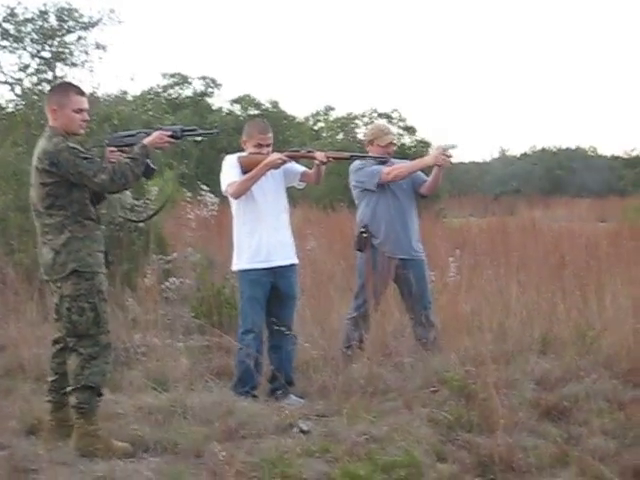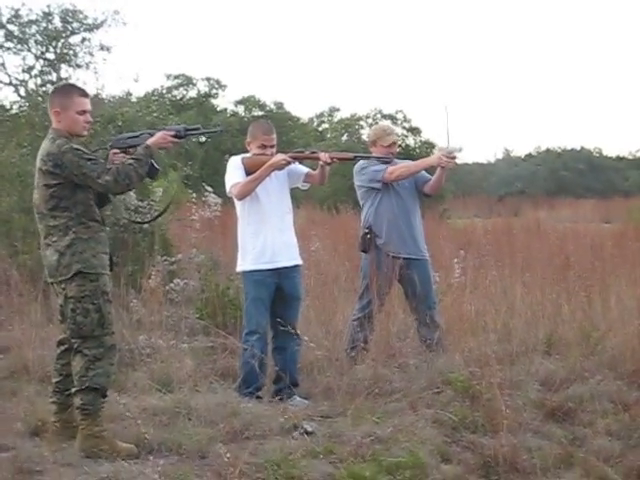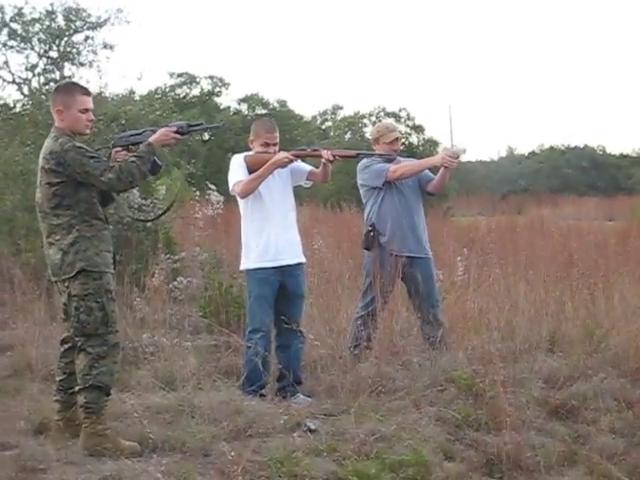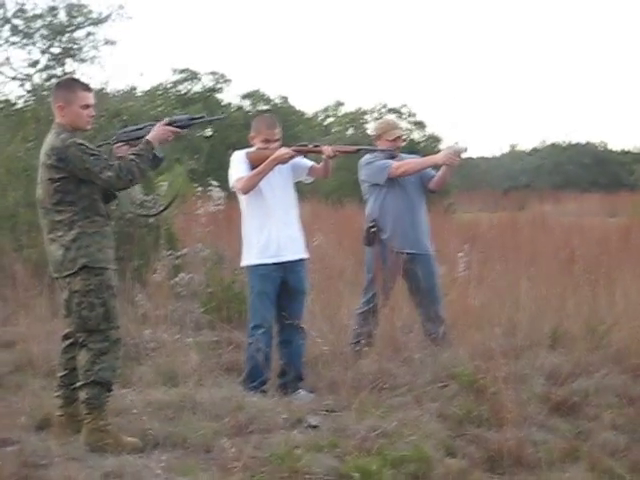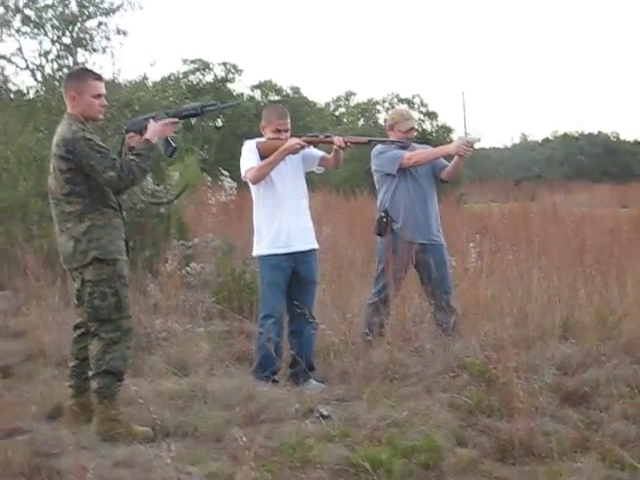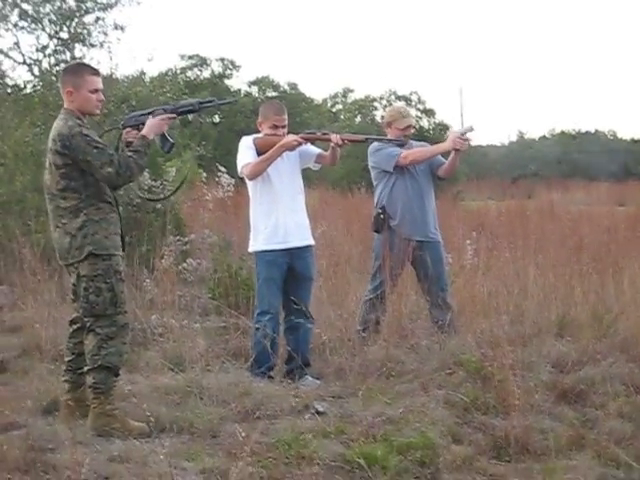
dt=0.1s
person 1, frame 1
left shoulder: (52, 148)
right shoulder: (59, 149)
left elbow: (90, 191)
right elbow: (112, 181)
left wrist: (107, 164)
right wrist: (145, 147)
left hip: (64, 259)
right hip: (77, 260)
left knee: (69, 338)
right knee: (92, 341)
left ankle: (58, 418)
right ankle: (86, 430)
person 1, frame 2
left shoulder: (56, 150)
right shoulder: (63, 150)
left elbow: (93, 197)
right elbow: (117, 182)
left wrist: (110, 167)
right wrist: (149, 148)
left hip: (68, 261)
right hip: (81, 261)
left knee: (74, 340)
right knee: (97, 343)
left ankle: (63, 420)
right ankle: (91, 432)
person 1, frame 3
left shoulder: (59, 148)
right shoulder: (65, 149)
left elbow: (97, 196)
right elbow: (119, 179)
left wrist: (113, 165)
right wrist: (151, 145)
left hip: (71, 260)
right hip: (84, 259)
left knee: (77, 338)
right knee: (101, 341)
left ankle: (66, 418)
right ankle: (94, 430)
person 1, frame 4
left shoulder: (59, 145)
right shoulder: (67, 145)
left elbow: (97, 190)
right elbow: (118, 180)
left wrist: (119, 161)
right wrist: (150, 143)
left hip: (74, 256)
right hip: (86, 256)
left knee: (79, 334)
right knee: (102, 337)
left ankle: (69, 414)
right ankle: (96, 426)
person 1, frame 5
left shoulder: (70, 135)
right shoulder: (76, 137)
left elbow: (108, 183)
right elbow: (121, 177)
left wrist: (131, 151)
right wrist: (149, 142)
left hip: (84, 246)
right hip: (98, 247)
left knee: (90, 324)
right knee: (113, 327)
left ankle: (80, 404)
right ankle: (107, 416)
person 1, frame 6
left shoulder: (66, 130)
right shoulder: (72, 131)
left elbow: (104, 177)
right elbow: (118, 172)
left wrist: (126, 147)
right wrist: (146, 137)
left hip: (82, 241)
right hip: (94, 242)
left knee: (86, 320)
right knee: (110, 322)
left ankle: (75, 399)
right ankle: (102, 411)
person 2, frame 1
left shoulder: (280, 164)
right shoulder: (233, 162)
left elbow: (313, 179)
right elbow: (234, 191)
left wrist: (319, 165)
right wrist: (264, 166)
left hip: (284, 260)
right hip: (252, 262)
left knee: (283, 329)
right knee: (251, 330)
left ankle: (281, 388)
right ankle: (244, 392)
person 2, frame 2
left shoulder: (284, 164)
right shoulder: (237, 163)
left elbow: (317, 180)
right elbow: (238, 192)
left wrist: (323, 166)
right wrist: (268, 167)
left hip: (288, 260)
right hip: (256, 263)
left knee: (288, 330)
right knee: (256, 331)
left ankle: (286, 389)
right ankle: (249, 393)
person 2, frame 3
left shoulder: (287, 162)
right shoulder: (240, 161)
left elbow: (320, 178)
right elbow: (241, 191)
left wrist: (326, 164)
right wrist: (271, 165)
left hip: (292, 258)
right hip: (260, 261)
left knee: (291, 328)
right knee: (259, 329)
left ankle: (289, 387)
right ankle: (252, 391)
person 2, frame 4
left shoulder: (288, 158)
right shoulder: (241, 158)
left elbow: (321, 174)
right elbow: (243, 187)
left wrist: (327, 159)
right wrist: (272, 161)
left hip: (294, 255)
right hip: (261, 257)
left knee: (293, 325)
right knee: (261, 325)
left ankle: (291, 383)
right ankle: (254, 387)
person 2, frame 5
left shoulder: (299, 149)
right shoulder: (252, 148)
left elbow: (332, 164)
right elbow: (254, 177)
left wrist: (338, 149)
right wrist: (283, 151)
left hip: (304, 245)
right hip: (272, 247)
left knee: (304, 314)
right knee: (272, 315)
left ankle: (302, 373)
right ankle: (265, 377)
person 2, frame 6
left shoulder: (296, 145)
right shoulder: (249, 143)
left elbow: (328, 161)
right elbow: (250, 172)
left wrist: (335, 147)
right wrist: (280, 146)
left hip: (301, 241)
right hip: (268, 243)
left knee: (300, 311)
right knee: (268, 311)
left ankle: (297, 369)
right ankle: (261, 373)
person 3, frame 1
left shoulder: (405, 166)
right shoulder: (359, 168)
left elbow: (426, 189)
right elbow: (390, 175)
left wrist: (438, 168)
right wrist: (427, 160)
left hip: (410, 249)
right hip: (376, 249)
left knee: (422, 305)
right knee: (363, 306)
right ankle: (349, 355)
person 3, frame 2
left shoulder: (409, 166)
right shoulder: (363, 169)
left elbow: (430, 189)
right elbow: (392, 174)
left wrist: (442, 168)
right wrist: (431, 160)
left hip: (414, 249)
right hip: (380, 250)
left knee: (426, 305)
right knee: (367, 306)
left ankle: (436, 354)
right ankle: (353, 356)
person 3, frame 3
left shoulder: (412, 164)
right shoulder: (367, 167)
left elbow: (434, 187)
right elbow: (395, 173)
left wrist: (445, 168)
right wrist: (434, 160)
left hip: (417, 248)
right hip: (383, 247)
left knee: (429, 303)
right knee: (371, 304)
left ankle: (440, 352)
right ankle: (356, 353)
person 3, frame 4
left shoulder: (414, 161)
right shoulder: (368, 163)
left elbow: (434, 184)
right elbow: (398, 170)
left wrist: (447, 165)
right wrist: (436, 158)
left hip: (419, 244)
right hip: (384, 244)
left knee: (430, 300)
right knee: (372, 300)
right ankle: (358, 350)
person 3, frame 5
left shoulder: (426, 151)
right shoulder: (380, 153)
left elbow: (447, 174)
right elbow: (410, 160)
left wrist: (459, 156)
right wrist: (448, 148)
left hip: (430, 234)
right hip: (396, 234)
left knee: (442, 290)
right knee: (383, 290)
left ankle: (452, 338)
right ankle: (370, 340)
person 3, frame 6
left shoulder: (423, 148)
right shoulder: (378, 150)
left elbow: (444, 172)
right elbow: (407, 159)
left wrist: (456, 152)
right wrist: (445, 146)
left hip: (427, 231)
right hip: (393, 231)
left knee: (438, 287)
right knee: (380, 287)
left ankle: (448, 335)
right ankle: (365, 337)
